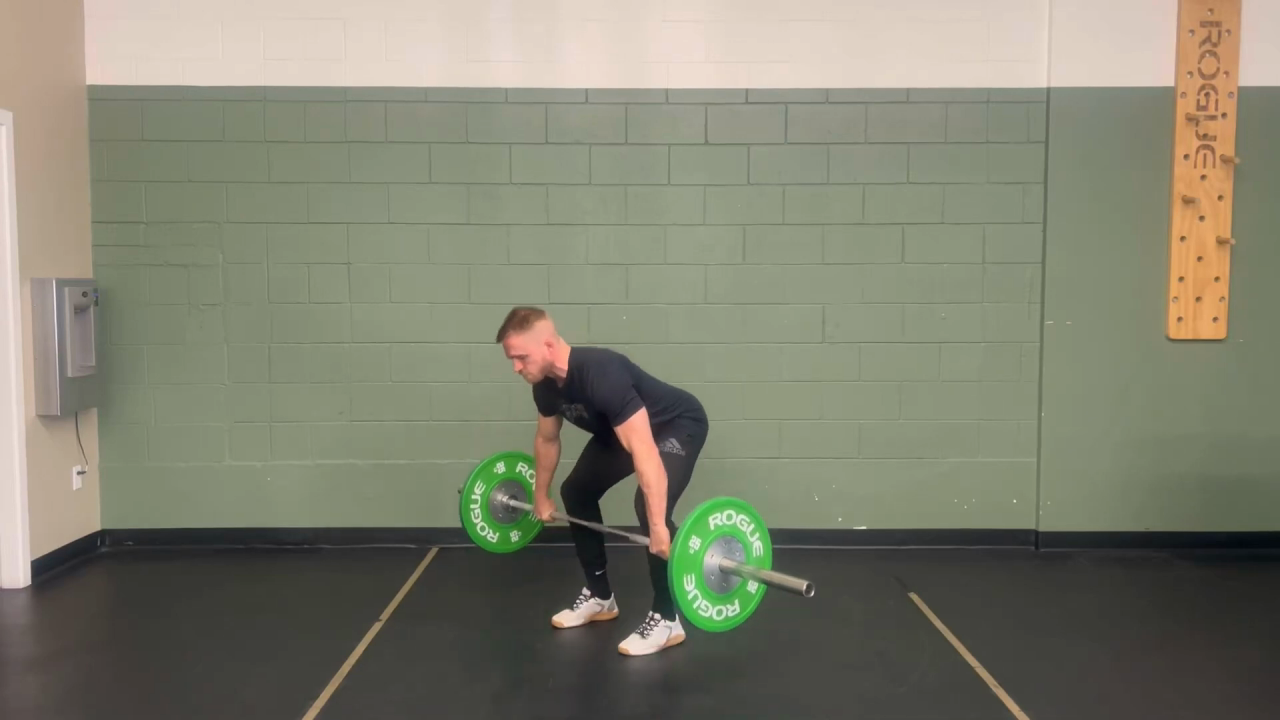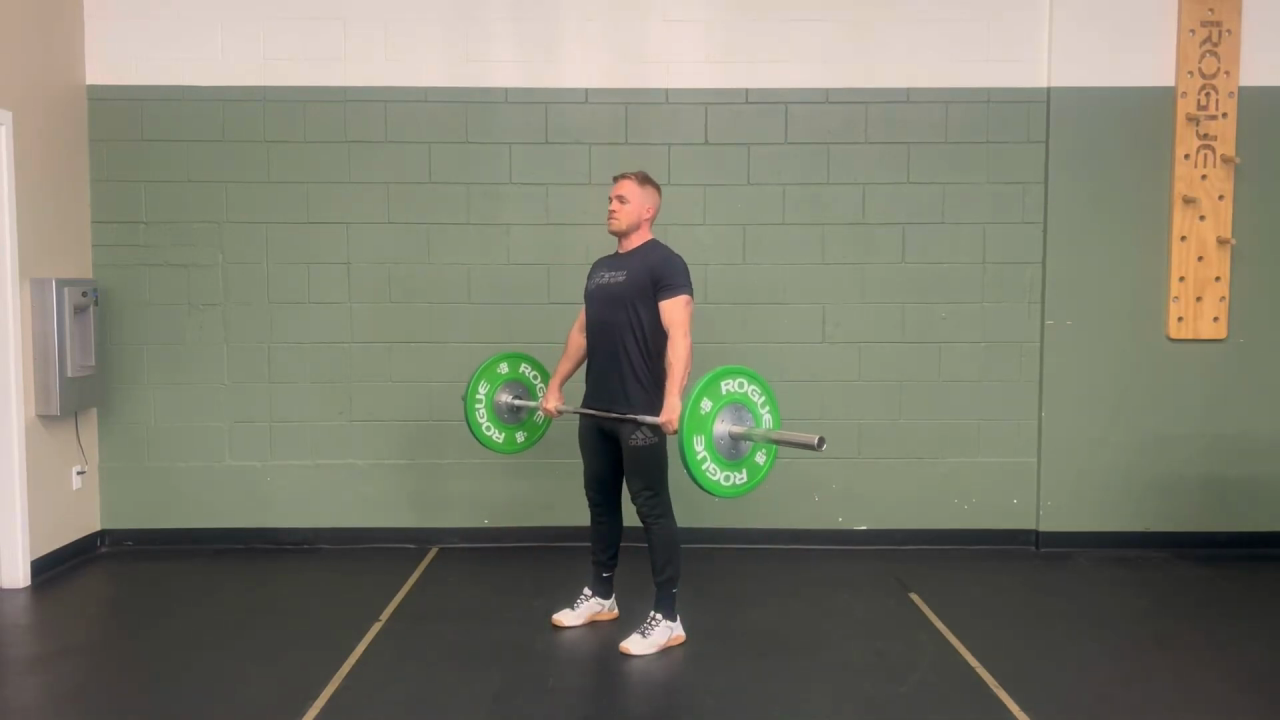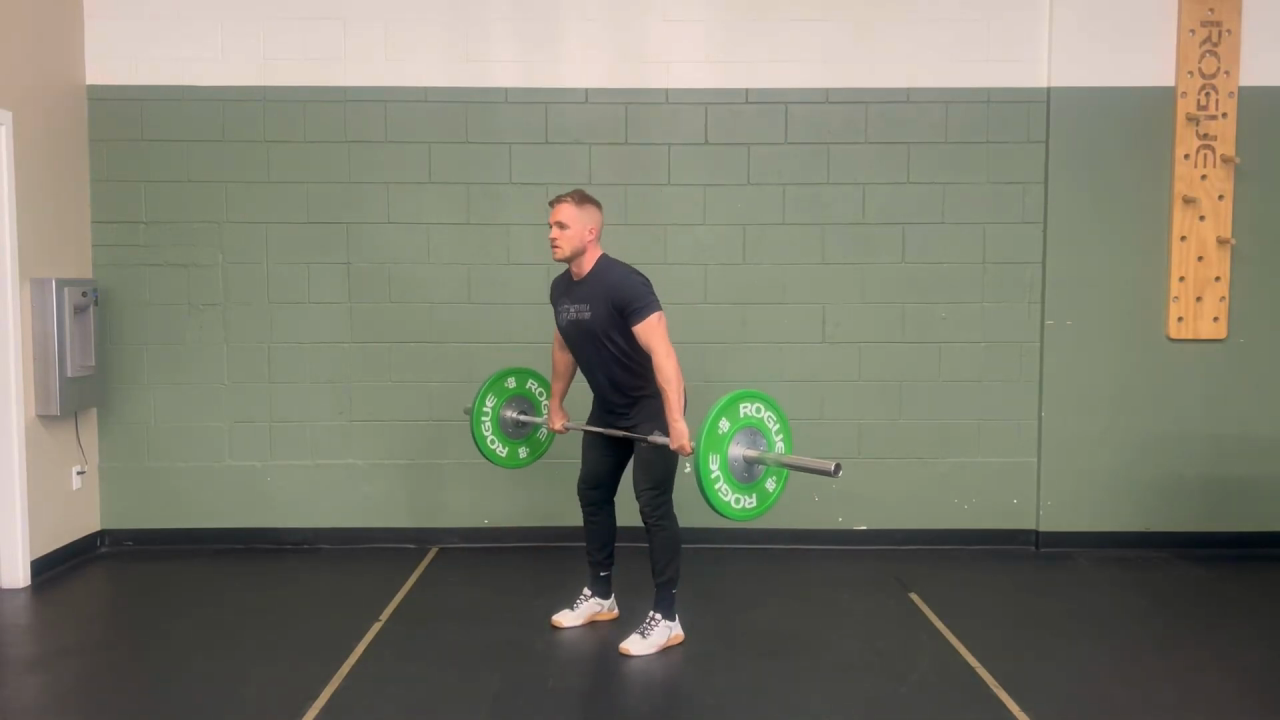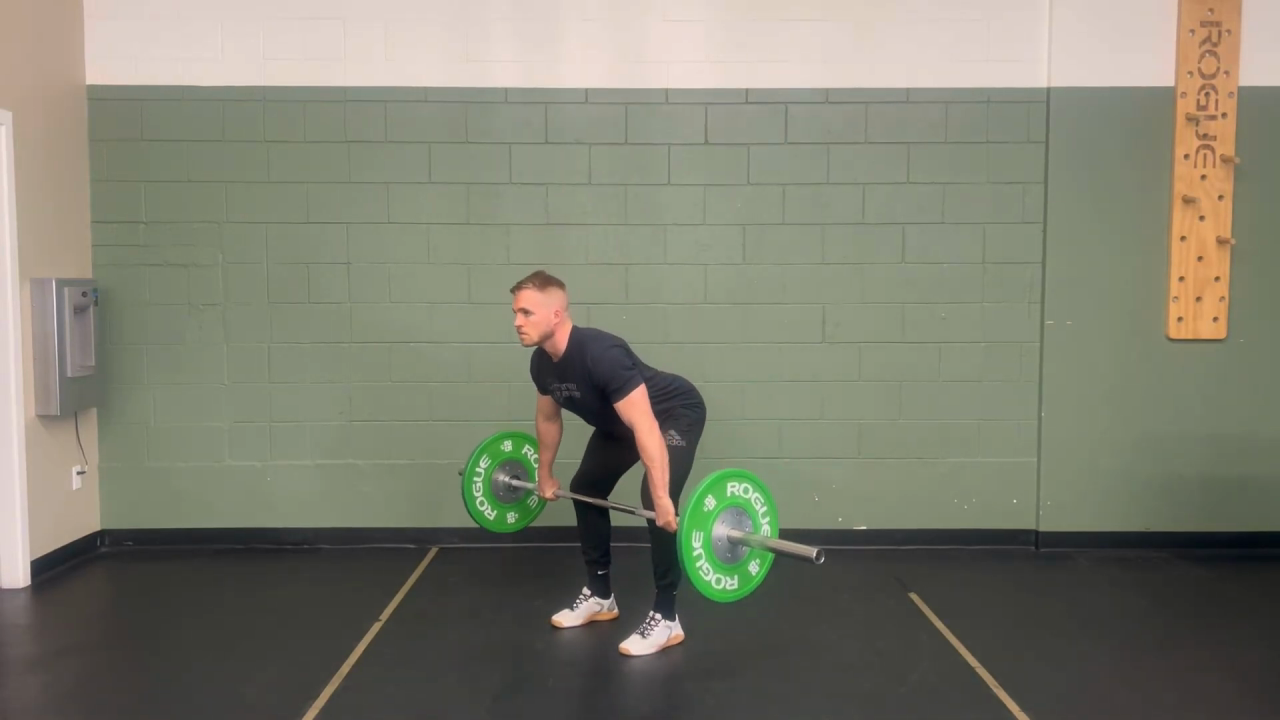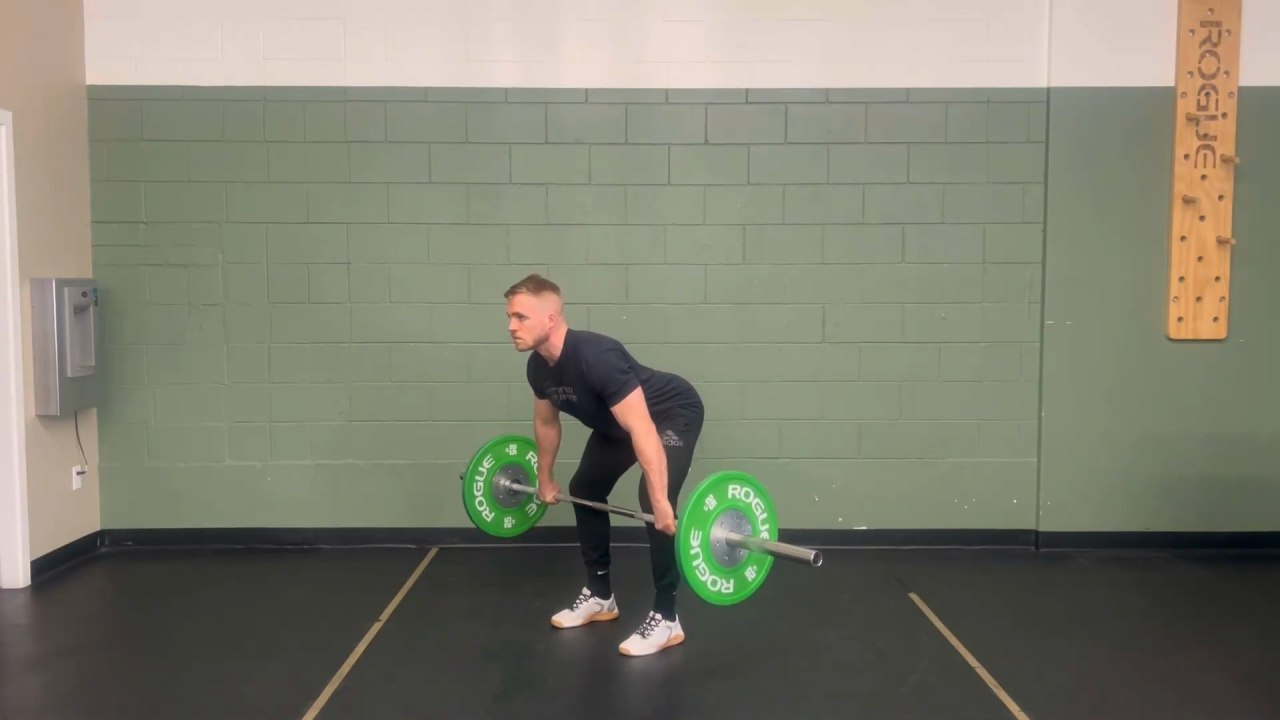
dt=1s
person 1, frame 1
left shoulder: (602, 376)
right shoulder: (546, 386)
left elbow: (644, 453)
right elbow: (547, 440)
left wrist: (657, 527)
right wrist: (542, 497)
left hip: (677, 423)
left knee: (650, 512)
right knee: (576, 492)
left ankle: (666, 620)
right ankle: (599, 595)
person 1, frame 2
left shoulder: (664, 264)
right shoulder: (601, 268)
left elbow: (678, 335)
right elbow: (582, 331)
left wrist: (672, 399)
right wrist: (555, 385)
left hip: (641, 411)
right hip: (596, 408)
left knee: (652, 508)
right knee: (601, 501)
left ankle: (666, 618)
right ankle: (600, 595)
person 1, frame 3
left shoulder: (623, 283)
right shoulder: (560, 289)
left elbow: (662, 353)
right elbow: (564, 349)
left wrist: (676, 422)
right wrist: (556, 404)
left hip: (652, 407)
right hip: (609, 409)
left knee: (652, 503)
right knee: (592, 493)
left ankle: (665, 619)
right ankle: (599, 595)
person 1, frame 4
left shoulder: (601, 355)
right shoulder: (542, 364)
left elbow: (645, 427)
right elbow: (548, 418)
left wrist: (662, 499)
right wrist: (545, 474)
left hip: (675, 413)
right hip: (619, 420)
left knee: (657, 503)
right knee: (586, 488)
left ankle: (665, 618)
right ankle: (599, 595)
person 1, frame 5
left shoulder: (597, 358)
right shoulder: (539, 368)
left elbow: (642, 430)
right elbow: (546, 422)
left wrist: (661, 502)
right wrist: (544, 478)
left hip: (673, 413)
right hip: (617, 420)
left knee: (655, 501)
right knee: (585, 489)
left ankle: (665, 619)
right ankle: (599, 596)
